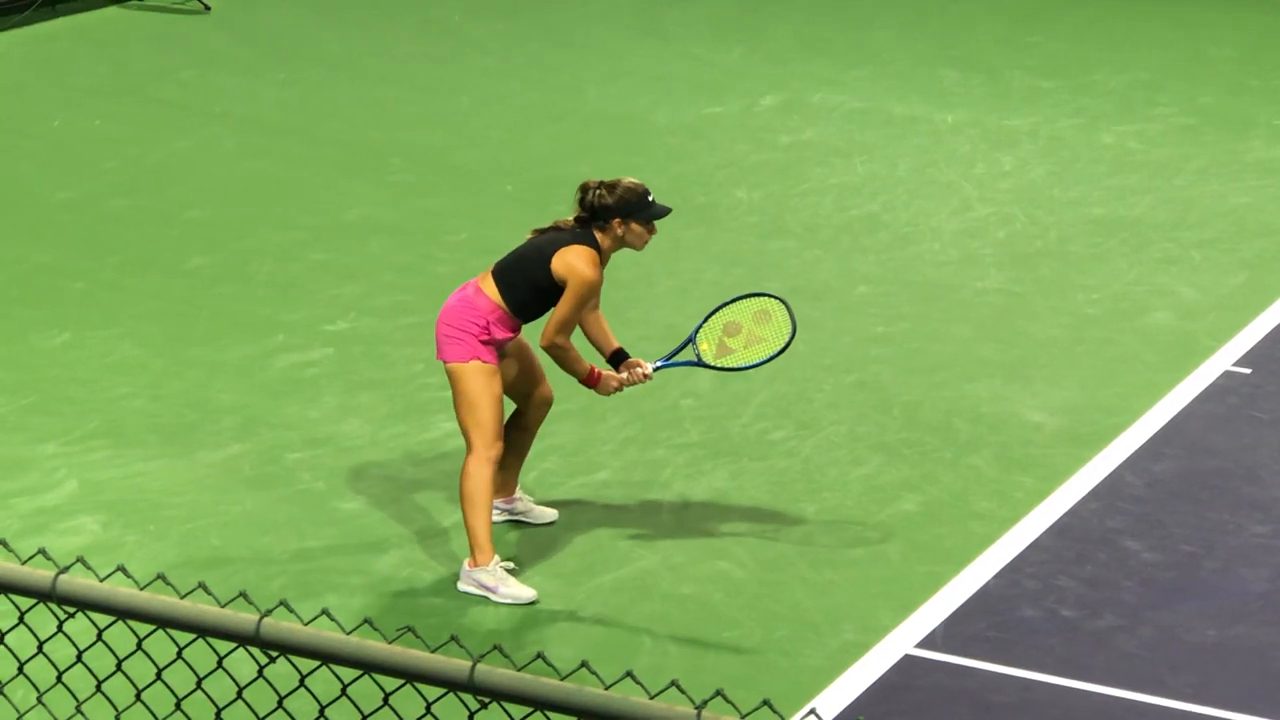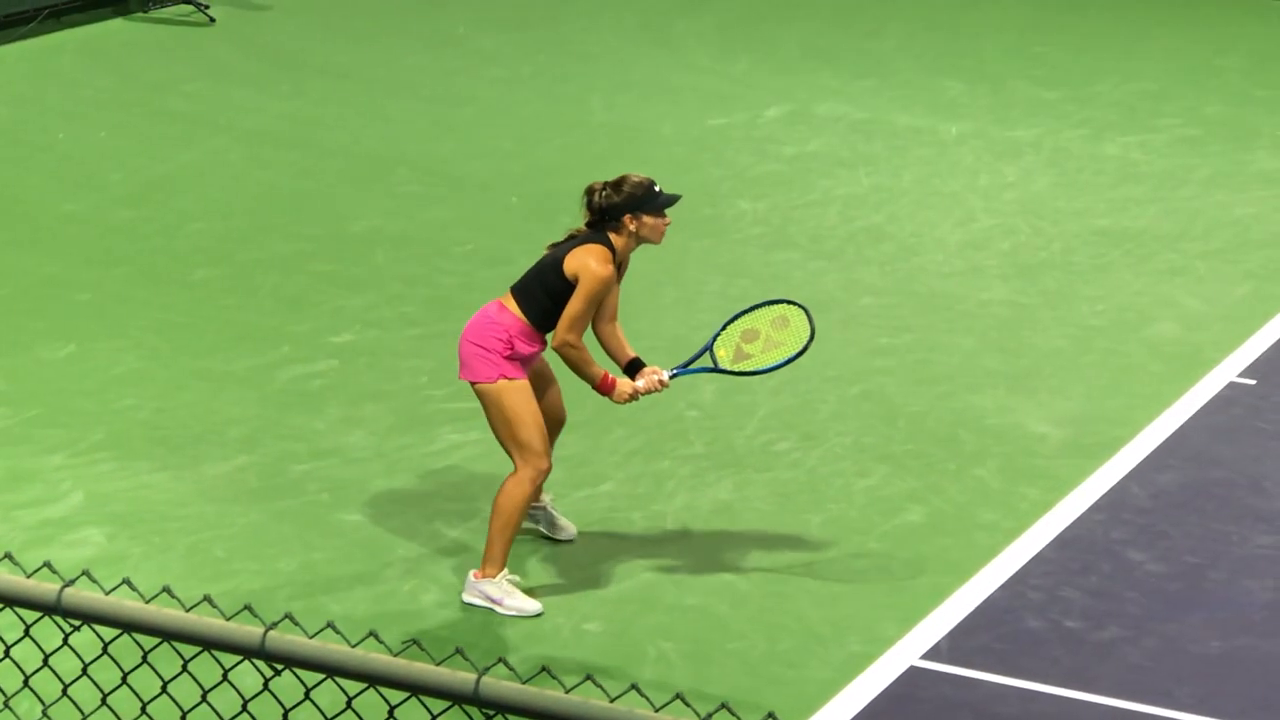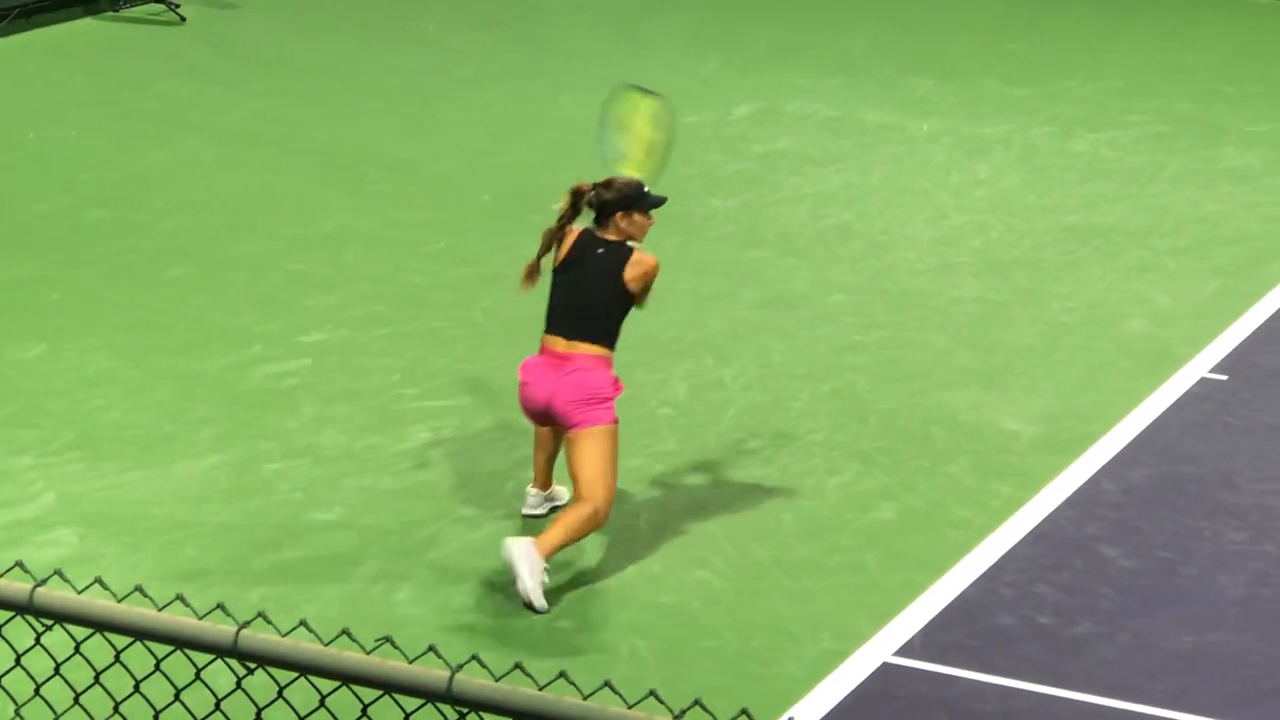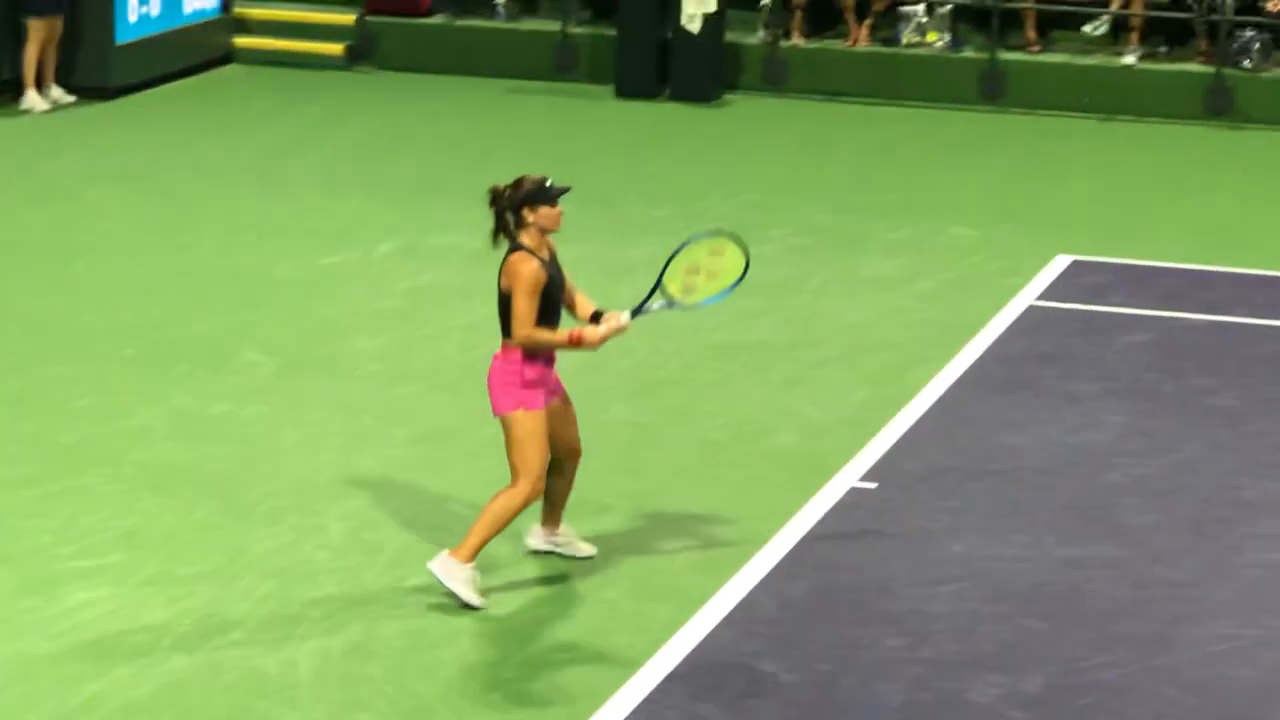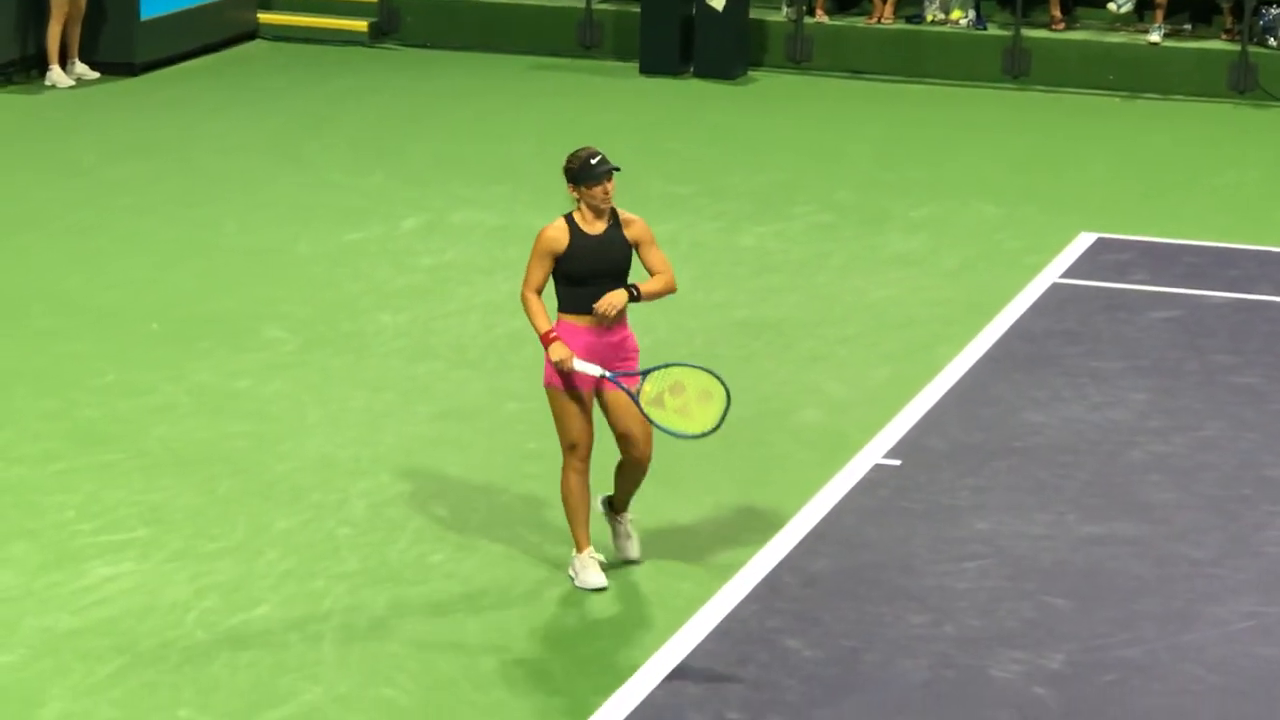
dt=1s
person 1, frame 1
left shoulder: (590, 241)
right shoulder: (585, 266)
left elbow: (587, 311)
right elbow: (554, 340)
left wrist: (619, 359)
right wrist: (594, 378)
left hip: (492, 324)
right hip: (470, 329)
left knee: (538, 400)
right knee: (487, 446)
left ankle: (503, 497)
right ankle: (480, 567)
person 1, frame 2
left shoulder: (613, 252)
right shoulder: (599, 265)
left elbow: (605, 324)
right elbow: (566, 341)
left wrist: (636, 370)
right wrist: (608, 385)
left hip: (514, 344)
right hip: (494, 348)
left knee: (553, 419)
right knee: (534, 463)
left ankle: (531, 505)
right ankle: (486, 579)
person 1, frame 3
left shoulder: (571, 238)
right shoulder: (644, 263)
left elbow: (532, 278)
left hip: (536, 377)
right hip: (587, 384)
right knee: (595, 506)
left ankle: (540, 492)
right ankle: (534, 552)
person 1, frame 4
left shoulder: (546, 248)
right shoulder: (525, 266)
left elbow: (572, 299)
right elbow: (525, 335)
left wrist: (601, 320)
right wrist: (579, 339)
left hip: (539, 374)
right hip: (519, 376)
left knee: (568, 453)
right knee: (528, 484)
left ankle: (550, 531)
right ankle: (457, 561)
person 1, frame 5
left shoulder: (631, 227)
right shoulder: (555, 234)
left elbow: (667, 280)
right elbow: (530, 292)
left wrist: (628, 293)
right wrist: (550, 340)
left hip: (618, 348)
right hip: (569, 351)
left knee: (639, 453)
right knee: (578, 455)
left ankle: (618, 511)
right ankle: (583, 554)
